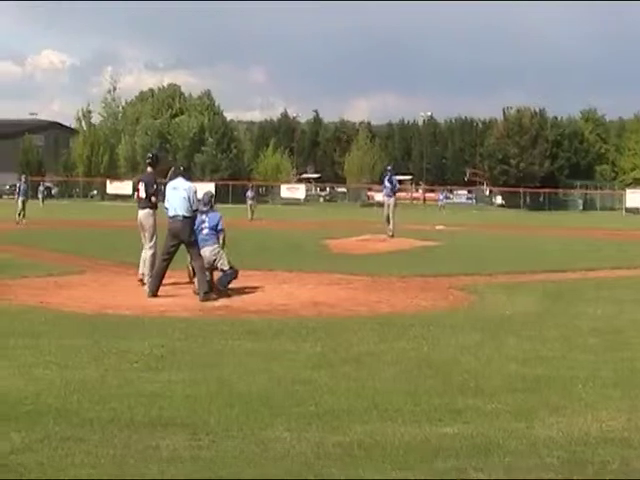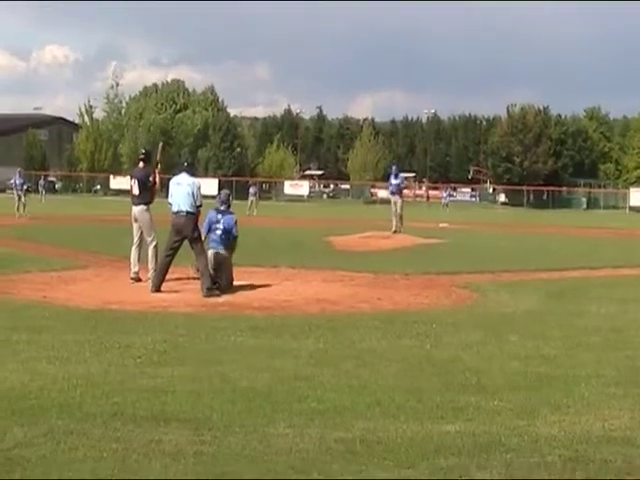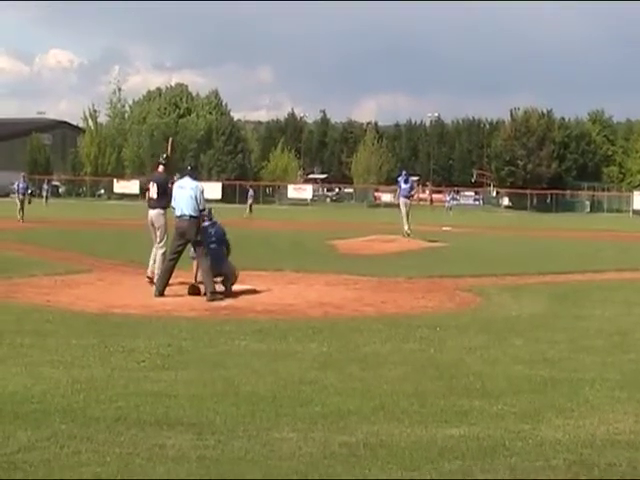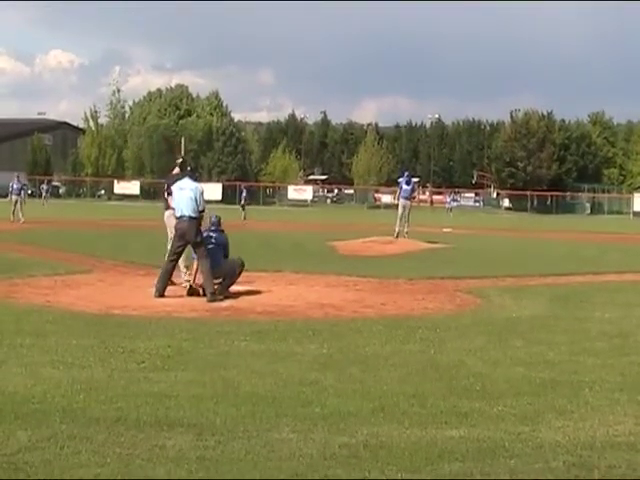
dt=0.7s
person 1, frame 1
left shoulder: (169, 185)
right shoulder: (190, 186)
left elbow: (166, 206)
right elbow: (194, 210)
left wrist: (172, 216)
right wrist: (192, 224)
left hip: (172, 223)
right hip: (185, 223)
left knee: (165, 257)
right knee: (196, 258)
left ankle: (152, 290)
right ankle: (204, 292)
person 1, frame 2
left shoulder: (173, 181)
right shoulder: (194, 182)
left elbow: (170, 202)
right elbow: (198, 205)
left wrist: (176, 214)
left hip: (176, 219)
right hip: (189, 219)
left knee: (168, 253)
right knee: (200, 254)
left ankle: (155, 285)
right ankle: (207, 288)
person 1, frame 3
left shoulder: (176, 185)
right shoulder: (197, 186)
left elbow: (173, 206)
right elbow: (202, 209)
right wrist: (198, 222)
left hip: (179, 222)
right hip: (192, 223)
left knee: (172, 257)
right knee: (202, 257)
left ankle: (159, 289)
right ankle: (210, 292)
person 1, frame 4
left shoulder: (175, 186)
right shoulder: (197, 187)
left elbow: (174, 206)
right elbow: (201, 211)
left wrist: (180, 217)
right wrist: (198, 224)
left hip: (179, 224)
right hip: (192, 224)
left knee: (172, 257)
right knee: (203, 257)
left ankle: (159, 290)
right ankle: (210, 293)
person 2, frame 1
left shoulder: (141, 177)
right shoulder: (152, 178)
left elbow: (136, 197)
right elbow: (154, 199)
right wrist: (159, 193)
left hip: (140, 212)
right hip: (149, 213)
left knee: (146, 246)
right knee: (151, 247)
left ankle: (142, 275)
right ankle: (148, 279)
person 2, frame 2
left shoulder: (133, 173)
right shoulder: (147, 172)
left elbow: (132, 191)
right elbow: (156, 186)
right wrist: (157, 173)
left hip: (134, 208)
right hip: (143, 208)
left knee: (136, 242)
right knee: (152, 242)
left ankle: (134, 273)
right ankle: (152, 273)
person 2, frame 3
left shoulder: (151, 177)
right shoulder: (165, 178)
left elbow: (147, 197)
right elbow: (172, 195)
left hip: (150, 212)
right hip: (160, 212)
left knee: (156, 245)
right knee: (161, 247)
left ankle: (150, 272)
right ankle: (158, 278)
person 2, frame 4
left shoulder: (170, 178)
right shoulder: (174, 178)
right elbow: (170, 199)
left hip: (169, 214)
right hip: (172, 214)
left knee: (171, 247)
right ankle: (185, 277)
